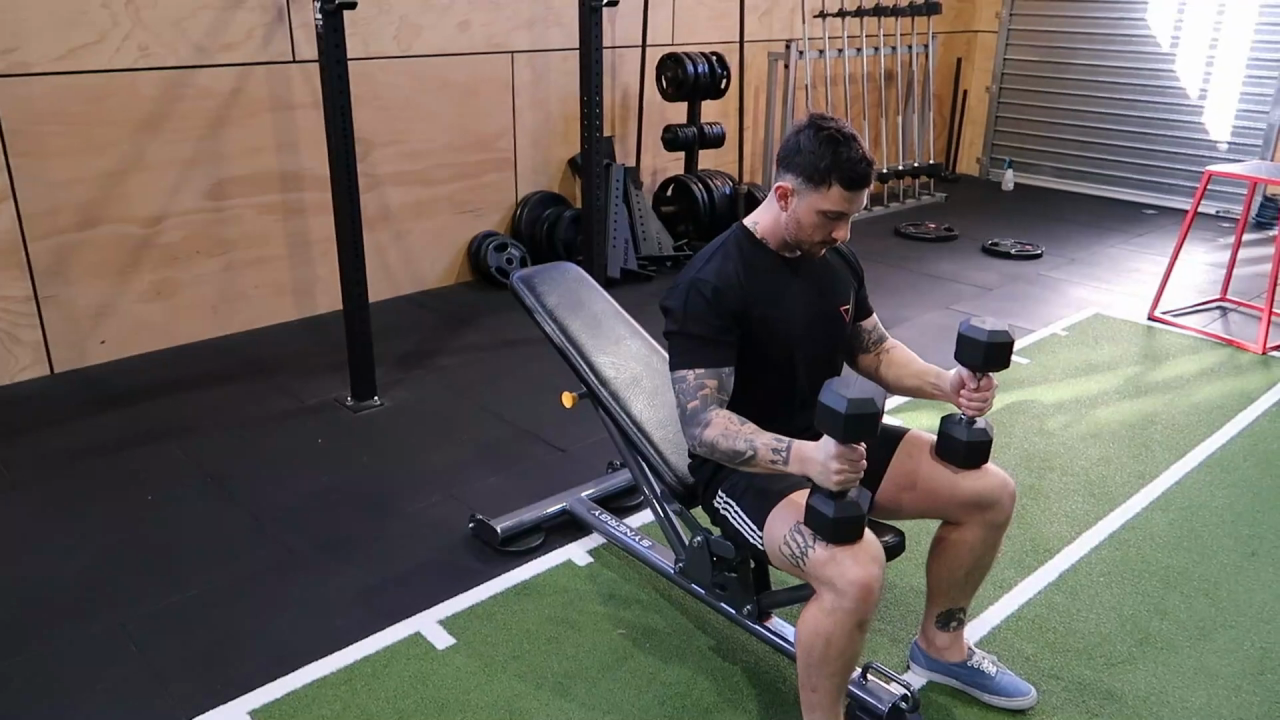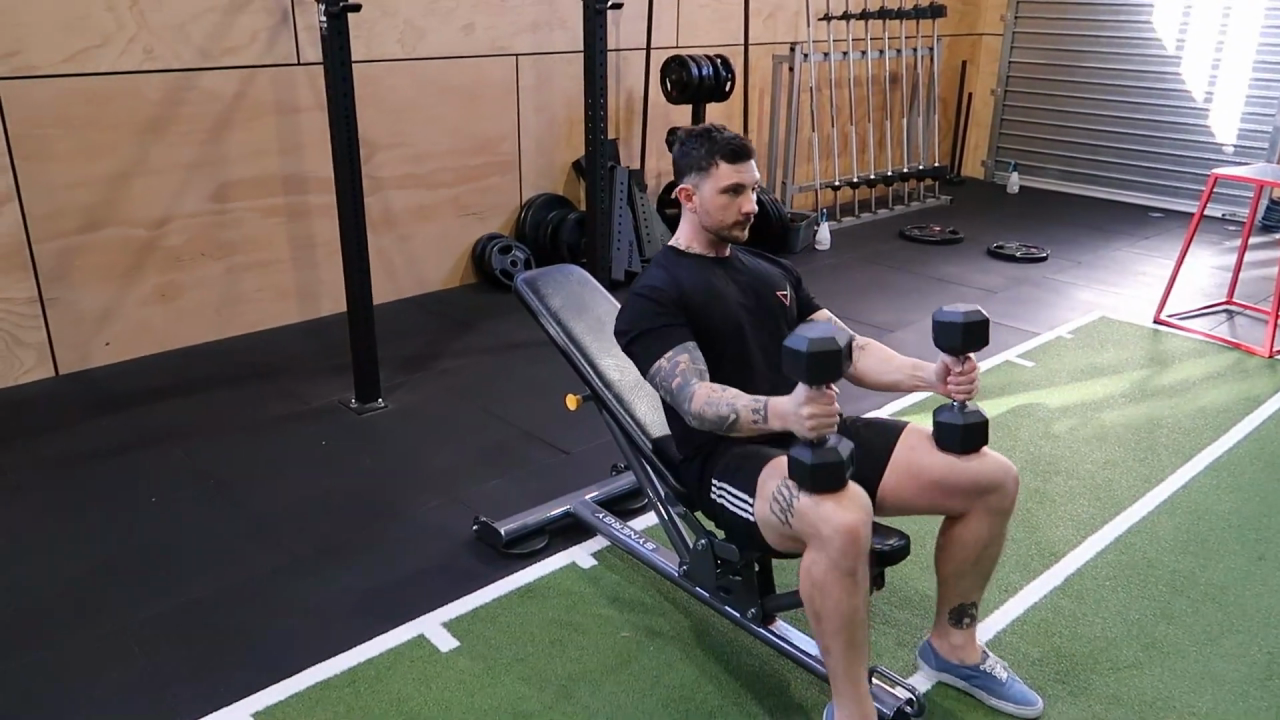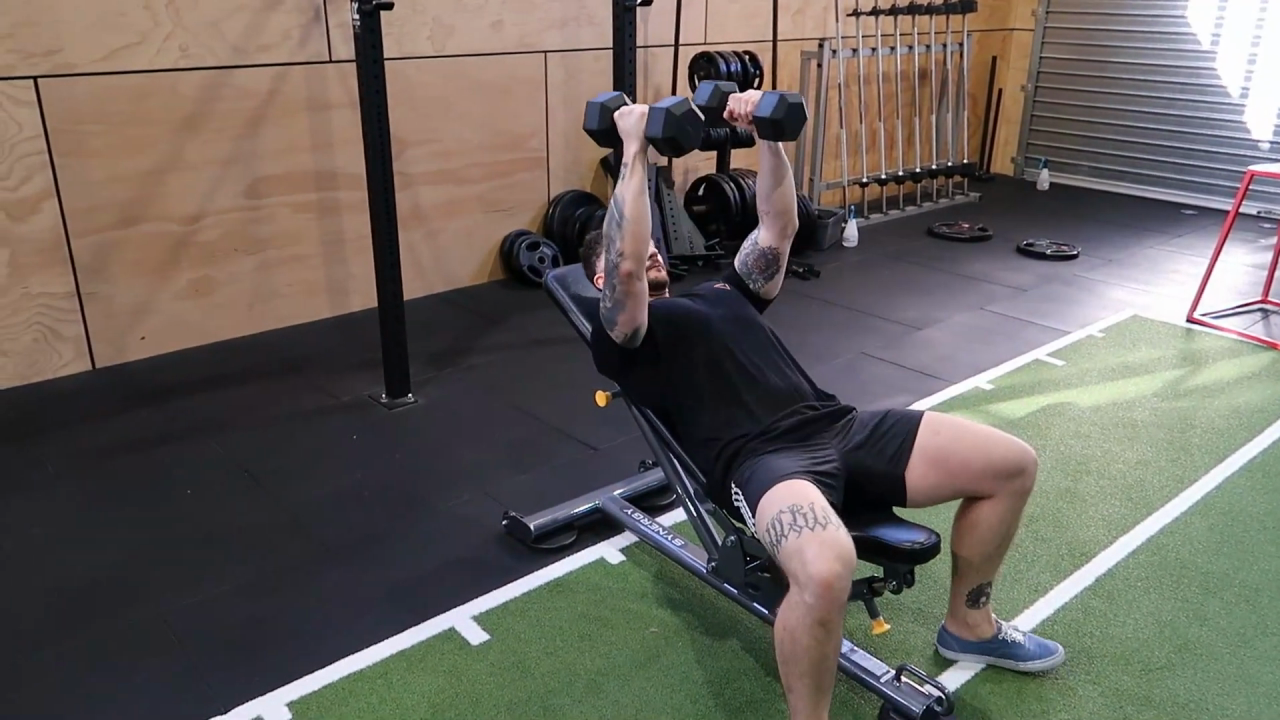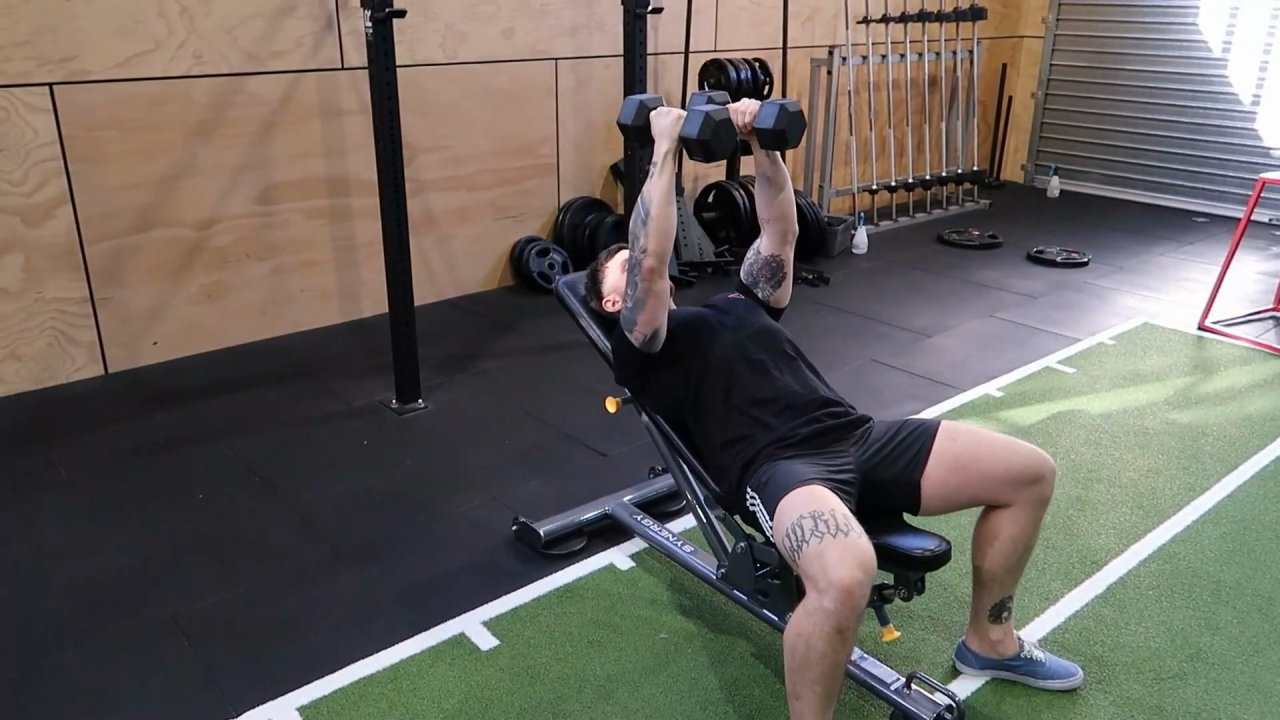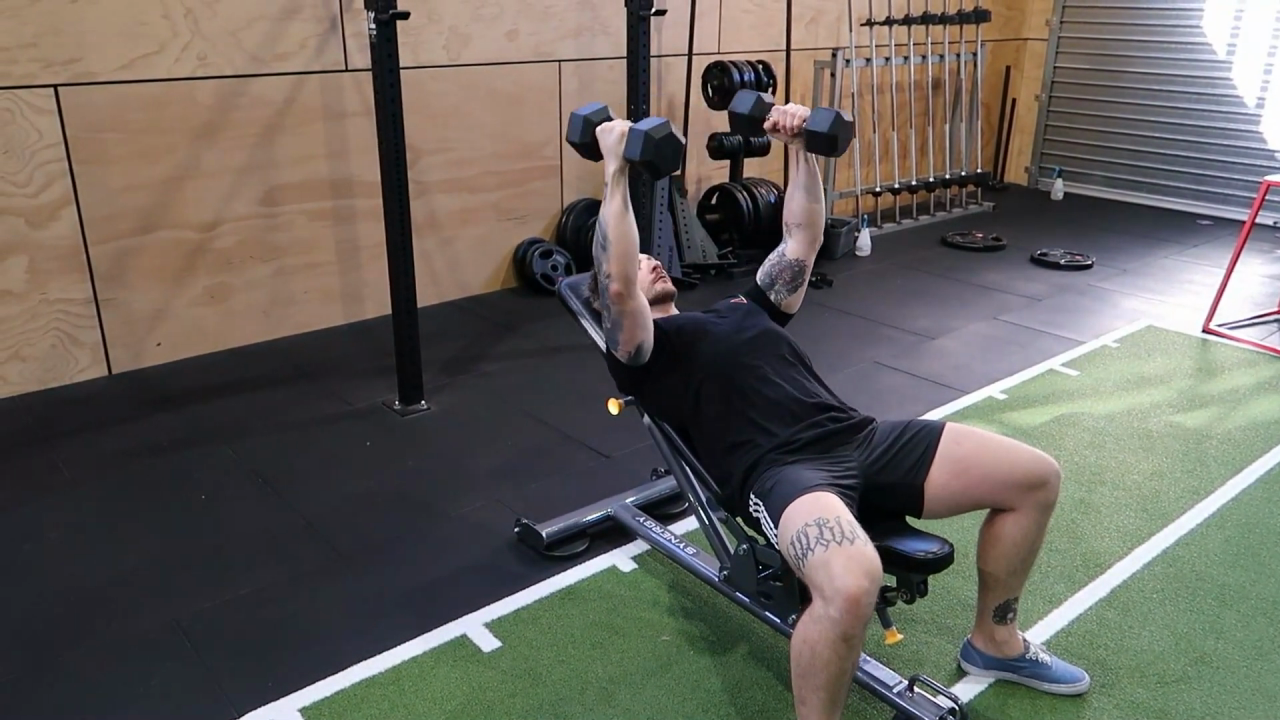
dt=1s
person 1, frame 1
left shoulder: (836, 262)
right shoulder: (712, 283)
left elbow: (875, 354)
right elbow: (701, 424)
left wrist: (944, 382)
right wrist: (803, 457)
left hip: (831, 441)
right hip: (747, 467)
left knee: (990, 493)
right knee: (855, 572)
left ankle: (941, 645)
person 1, frame 2
left shoulder: (769, 269)
right shoulder: (656, 293)
left elbow: (848, 351)
right elbow: (696, 404)
left wrist: (929, 375)
right wrist: (782, 410)
left hip: (818, 438)
right hip: (735, 465)
left knee: (993, 478)
right knee: (843, 519)
left ankle: (951, 645)
person 1, frame 3
left shoulder: (724, 289)
right shoulder: (623, 338)
left elbow: (779, 226)
right elbow: (626, 268)
left wrist: (767, 133)
right wrist: (634, 151)
left hip: (838, 429)
right hip: (761, 461)
left knee: (1012, 464)
right knee: (824, 572)
left ankle: (968, 625)
person 1, frame 4
left shoulder: (738, 301)
right shoulder: (641, 347)
left elbow: (780, 231)
right elbow: (651, 261)
left wrist: (760, 141)
right wrist: (664, 150)
left hip: (854, 436)
right hip: (775, 466)
left knee: (1031, 472)
right knee: (845, 575)
left ankle: (989, 641)
person 1, frame 5
left shoulder: (743, 305)
right shoulder: (640, 348)
left elbow: (803, 238)
right elbow: (615, 288)
left wrist: (797, 146)
right wrist: (616, 172)
left hip: (858, 439)
right hip: (779, 471)
left knee: (1037, 477)
right knee: (851, 584)
left ankle: (994, 641)
